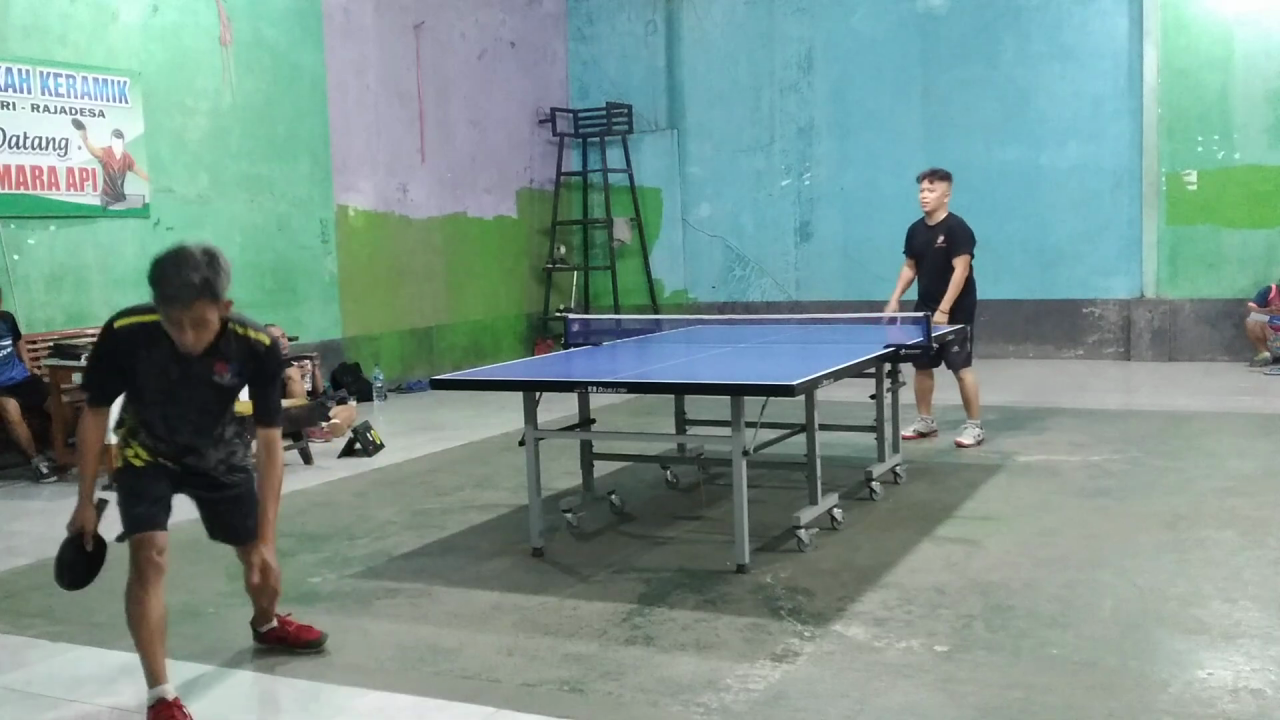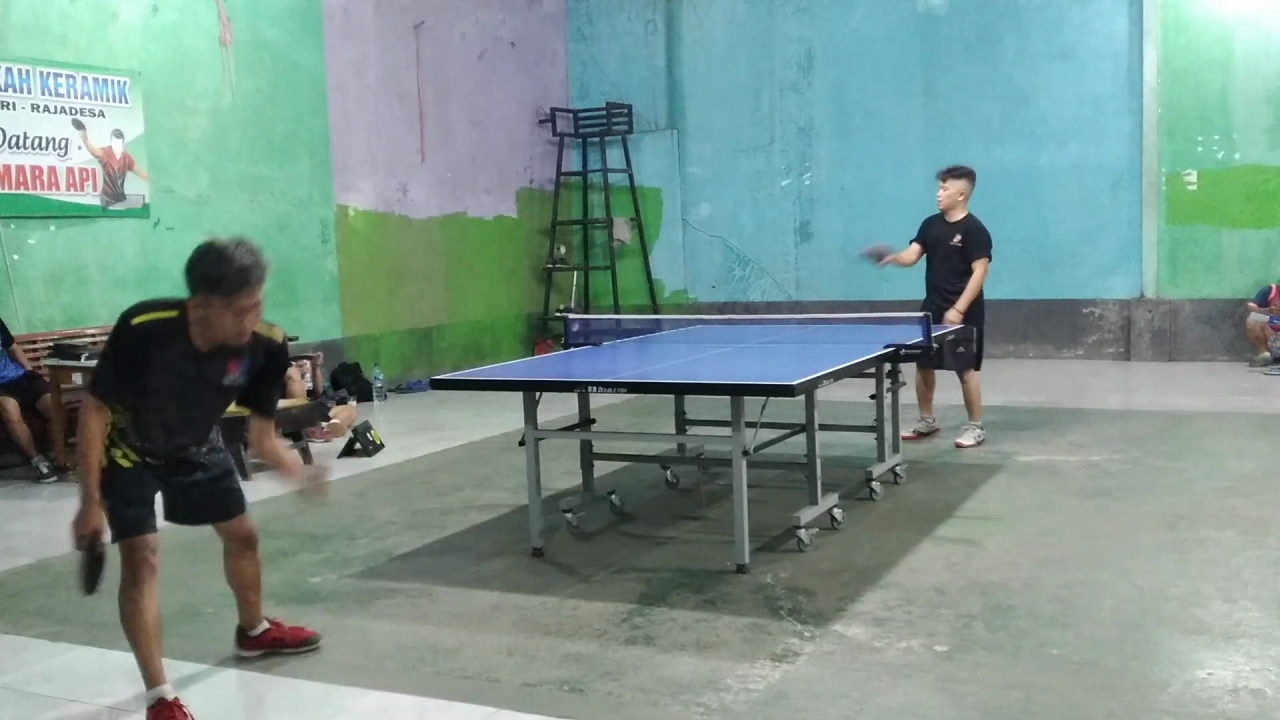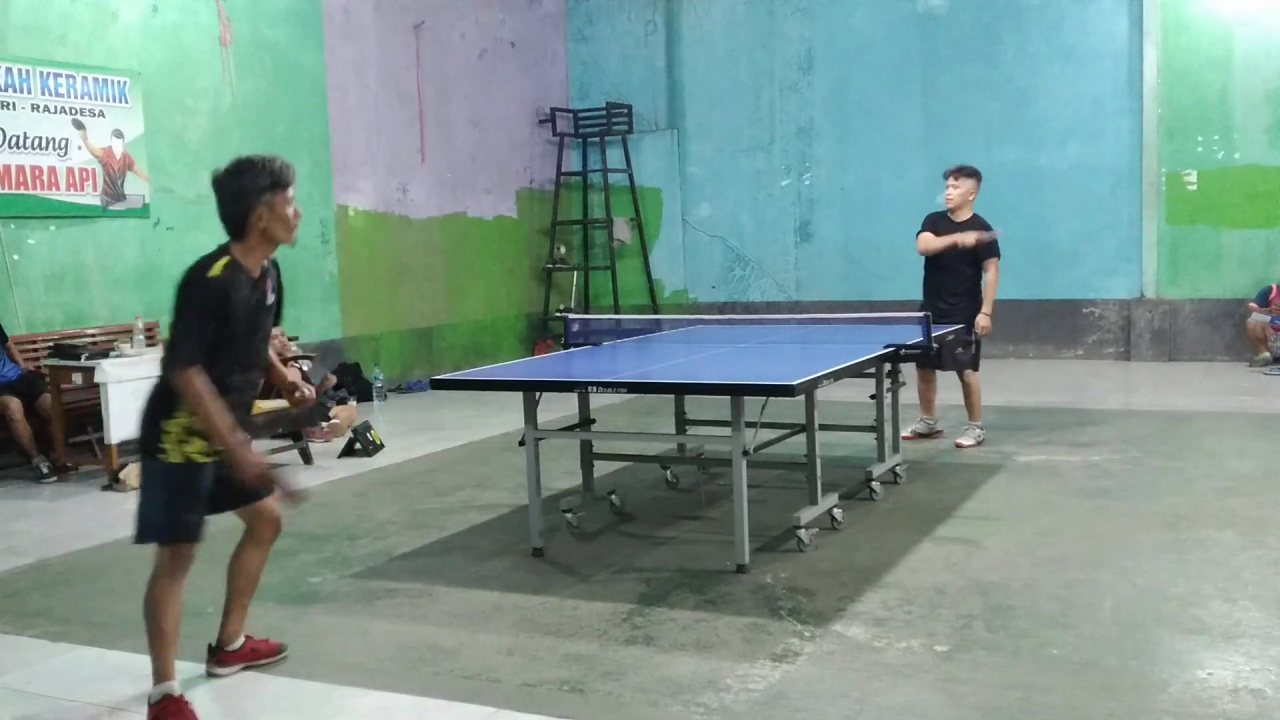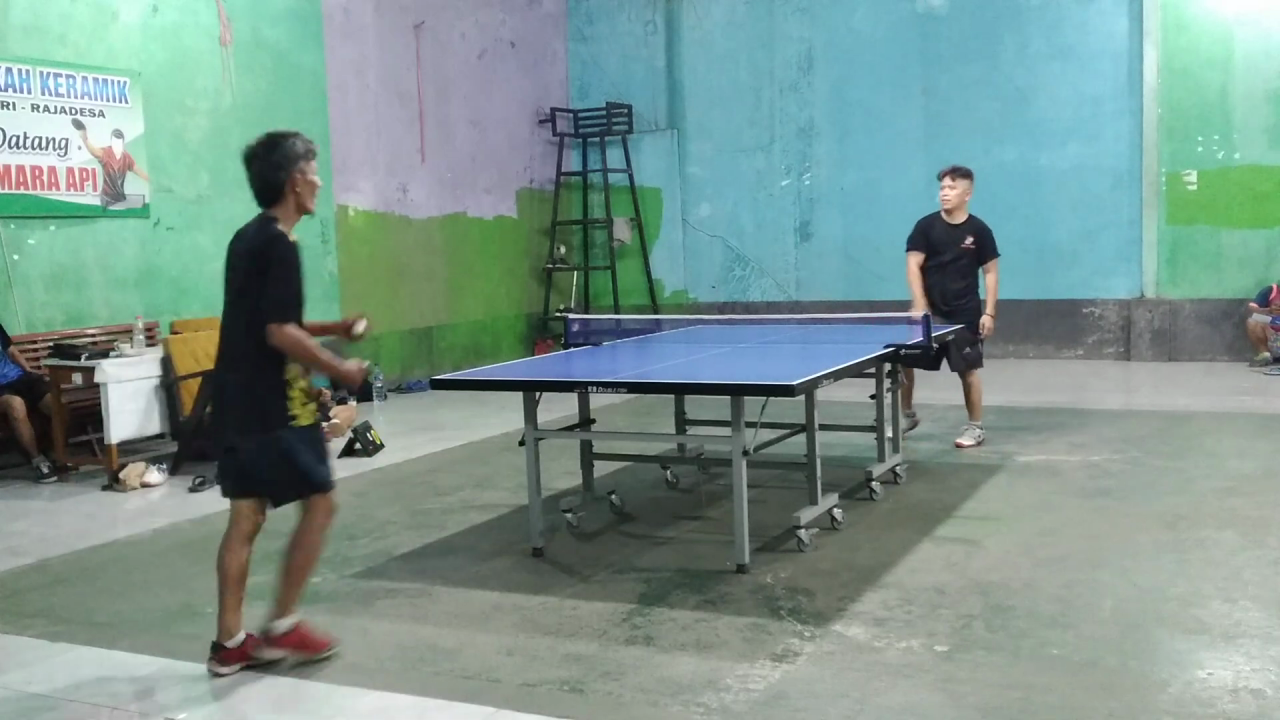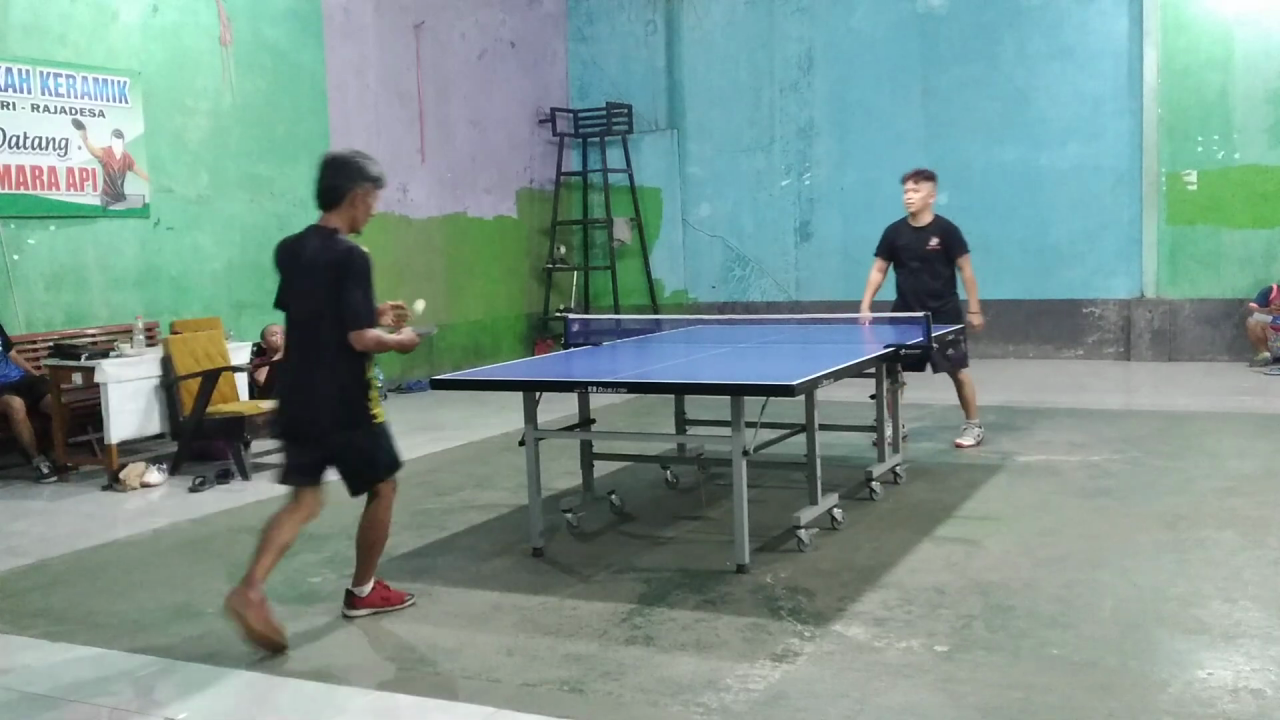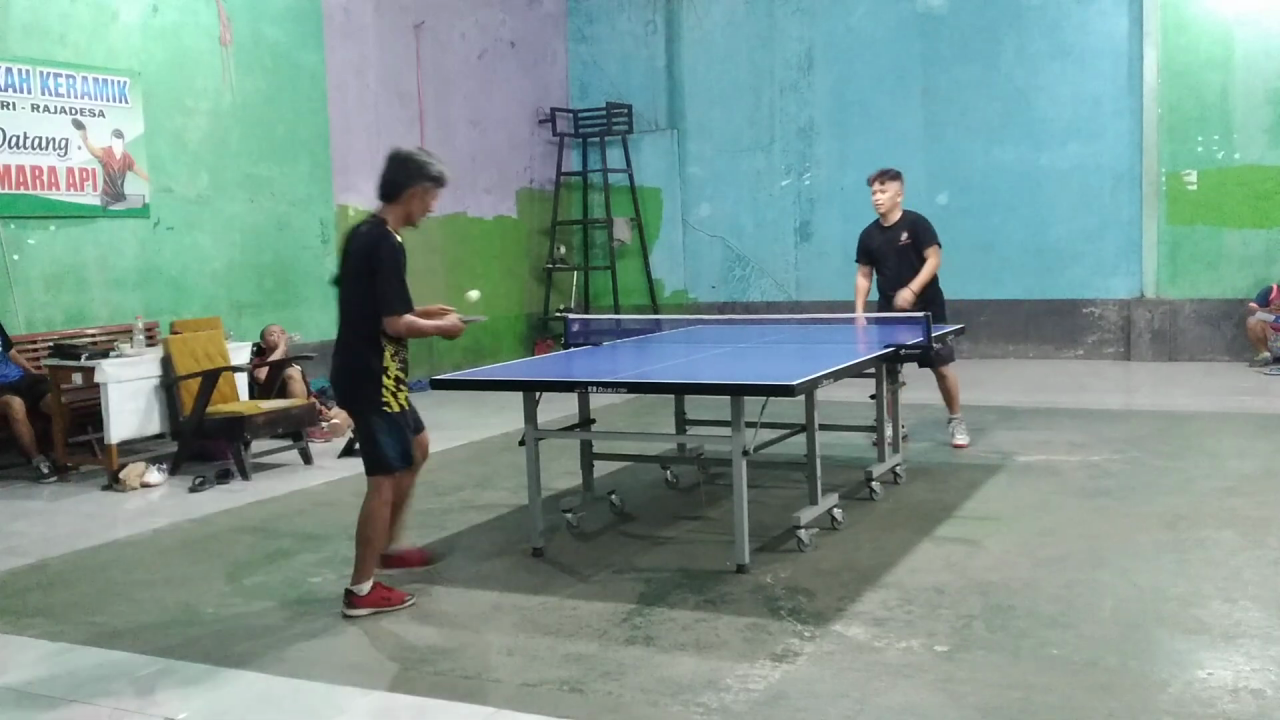
dt=0.3s
person 1, frame 1
left shoulder: (257, 348)
right shoulder: (124, 333)
left elbow: (269, 443)
right elbow: (94, 413)
left wrist: (269, 543)
right wrist: (85, 500)
left hip: (219, 453)
right hip: (146, 455)
left knee: (255, 552)
right knee: (149, 555)
left ankle: (268, 623)
person 1, frame 2
left shoulder: (266, 346)
right shoulder: (141, 328)
left elbow: (262, 431)
right elbow: (95, 411)
left wrist: (297, 470)
right wrist: (91, 501)
left hip: (196, 448)
right hip: (129, 453)
left knee: (242, 534)
right knee: (141, 558)
left ankle: (254, 629)
person 1, frame 3
left shoulder: (266, 272)
right shoulder: (207, 281)
right elbow: (187, 373)
left wrist: (288, 380)
right wrist: (241, 449)
left hip: (221, 432)
right hip: (179, 437)
left knee: (266, 519)
right knee: (176, 556)
left ankle: (231, 644)
person 1, frame 4
left shoulder: (250, 238)
right shoulder: (279, 243)
right elbow: (280, 333)
left wrist: (330, 329)
right wrist: (338, 369)
left hip: (236, 399)
right hip: (273, 403)
left knee: (246, 516)
right knee: (320, 503)
left ankle: (230, 642)
right ankle: (282, 627)
person 1, frame 5
left shoulder: (291, 250)
right shoulder: (351, 257)
right elbow: (360, 339)
left wrist: (374, 317)
right wrist: (399, 341)
left hip: (296, 399)
right hip: (345, 400)
left knee: (302, 499)
right knee: (381, 489)
left ankle: (250, 590)
right ankle: (362, 591)
person 1, frame 6
left shoulder: (360, 235)
right shoulder: (388, 245)
right elbow: (394, 324)
left wrist: (422, 312)
right wrist: (441, 327)
left hip: (355, 374)
right hip: (374, 379)
left knee: (416, 449)
right knee: (388, 477)
left ankle: (384, 548)
right ankle: (361, 590)
person 2, frame 1
left shoulder: (958, 228)
right shoulder: (915, 230)
left elbow: (962, 271)
left wrist: (944, 309)
right wrist: (896, 299)
left hip: (956, 312)
right hip: (926, 310)
left knee: (962, 368)
right knee: (922, 366)
left ankle: (974, 425)
right ankle: (926, 421)
person 2, frame 2
left shoulder: (975, 230)
right shoulder: (930, 224)
left elbow: (979, 273)
right elbow: (912, 255)
left wrist: (959, 309)
right wrist: (895, 257)
left hip: (963, 313)
right hip: (933, 309)
left knee: (965, 369)
right knee: (923, 365)
left ankle: (975, 426)
right ankle: (926, 421)
person 2, frame 3
left shoulder: (983, 229)
right shoulder: (934, 220)
left elbow: (991, 271)
right elbow: (923, 246)
left wrist: (986, 312)
right wrist: (957, 238)
left hip: (963, 313)
right hip: (931, 309)
left knee: (966, 370)
right knee: (924, 366)
left ankle: (976, 427)
right ankle: (929, 421)
person 2, frame 4
left shoulder: (979, 230)
right shoulder: (925, 225)
left elbow: (991, 272)
right elbow: (913, 266)
left wrist: (989, 312)
right wrist: (918, 304)
left hip: (964, 312)
right hip: (927, 310)
left knee: (968, 370)
right knee: (904, 363)
left ankle: (975, 427)
right ankle: (907, 415)
person 2, frame 5
left shoulder: (946, 229)
right shoulder: (894, 232)
left elbow: (965, 268)
right elbow: (879, 270)
left wrist: (974, 309)
right wrist: (865, 305)
left hip: (943, 313)
right hip: (905, 312)
left knee: (957, 370)
left ankle: (973, 425)
right ankle: (894, 424)
person 2, frame 6
left shoulder: (916, 223)
right shoulder: (868, 235)
left elbow: (934, 260)
right elbow: (864, 275)
left wrist: (912, 290)
right wrist: (859, 311)
left hip: (926, 308)
right hip: (889, 312)
left knee: (941, 366)
left ankle: (956, 420)
right ankle: (894, 424)
